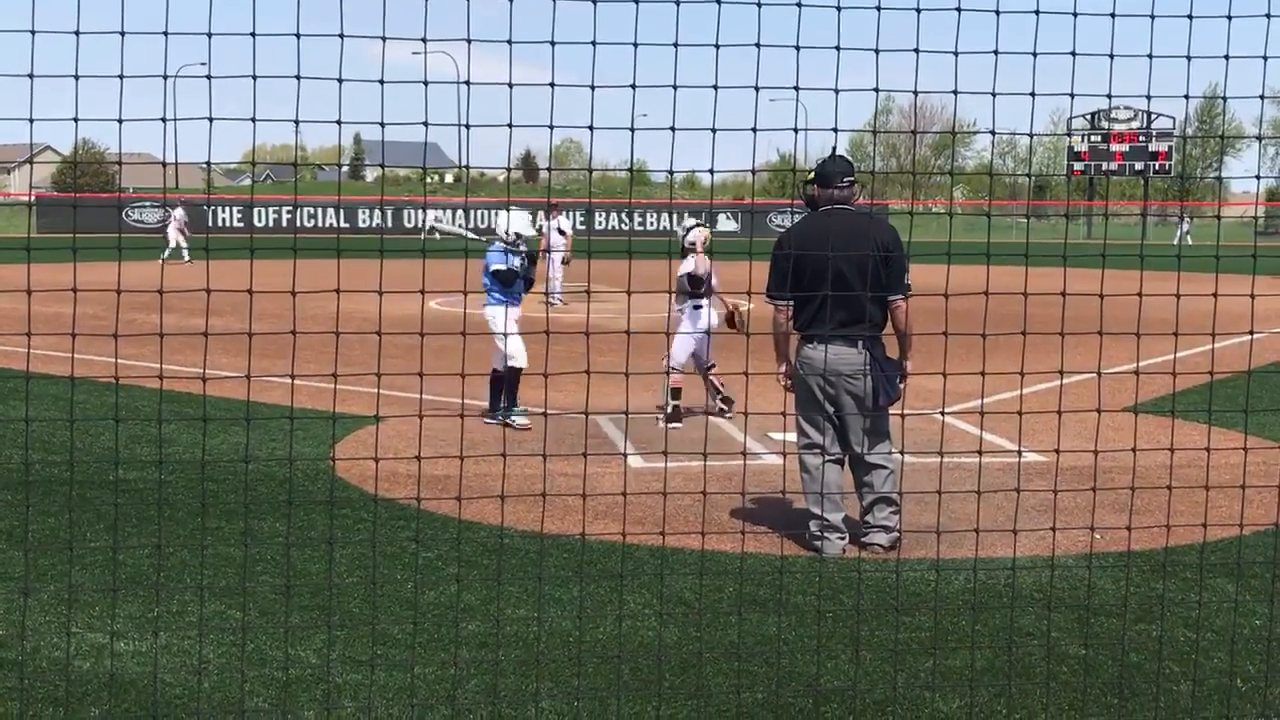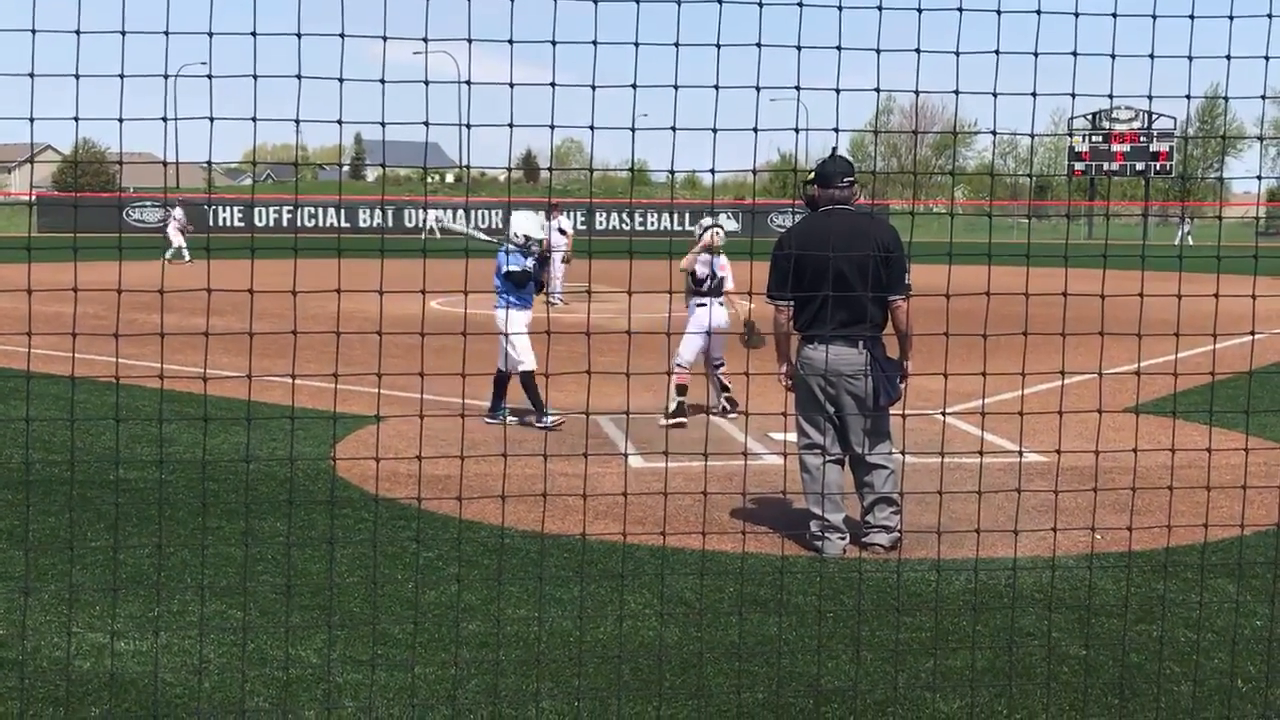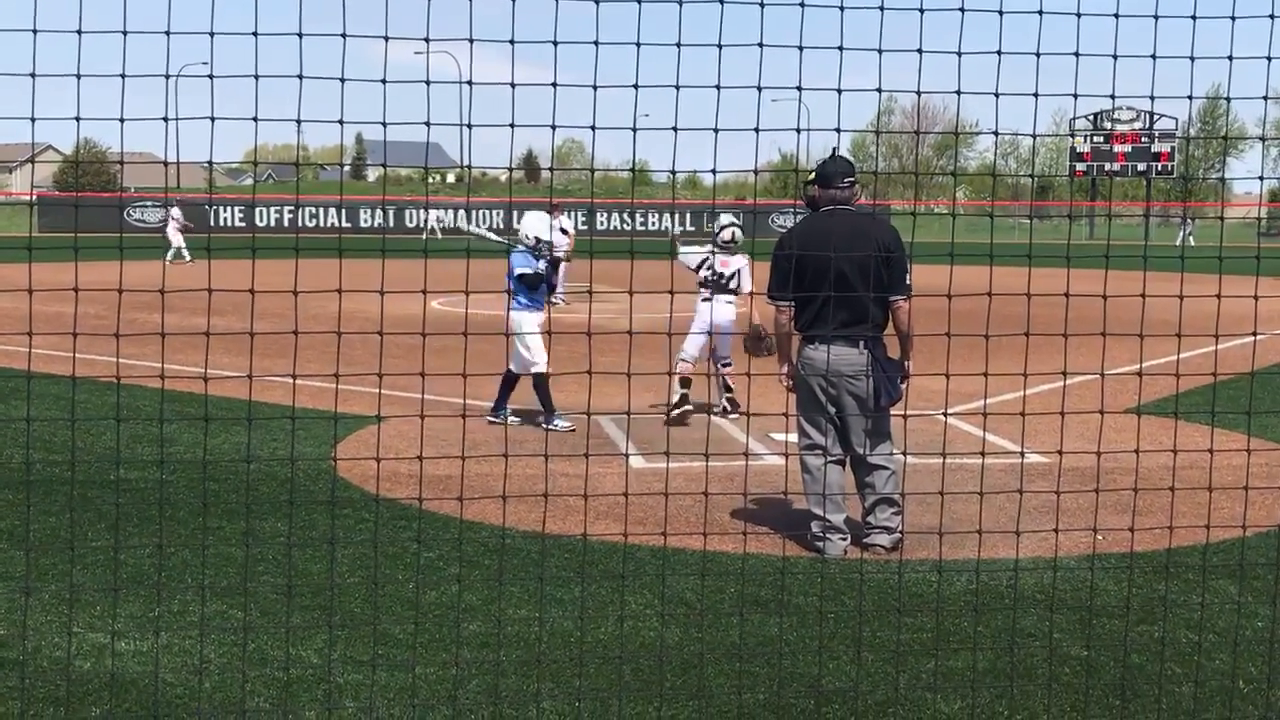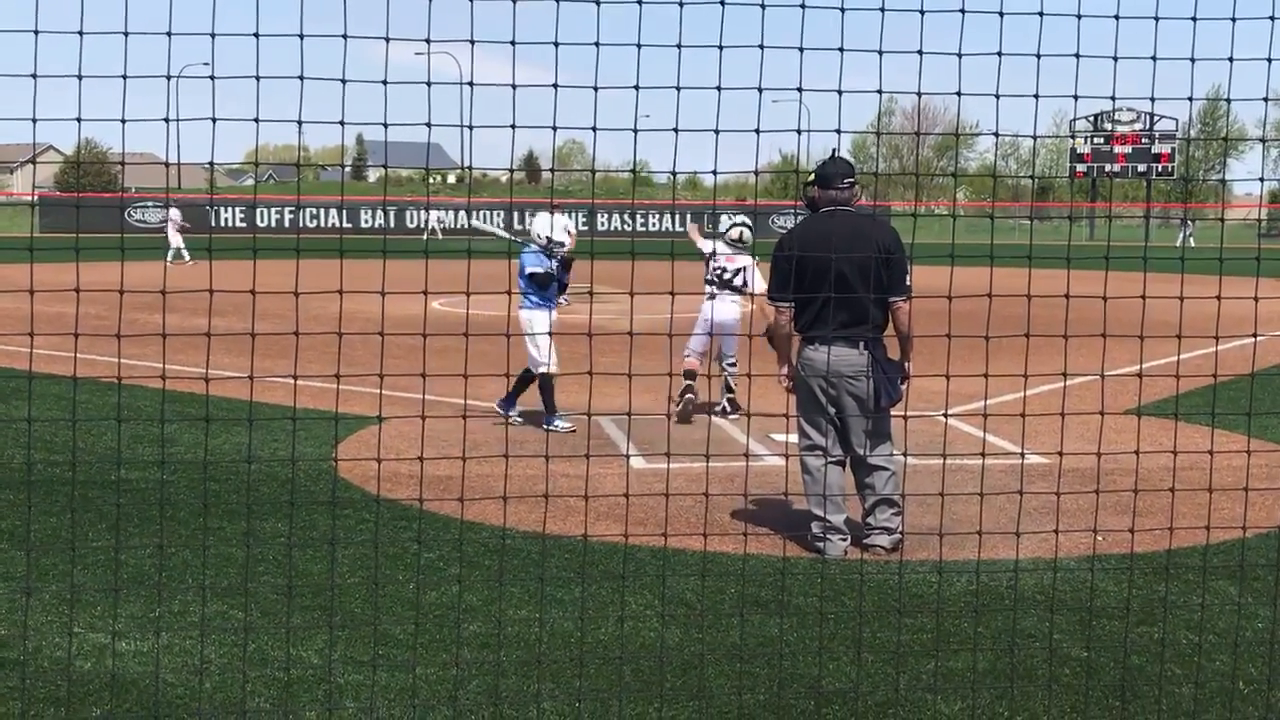
dt=0.1s
person 1, frame 1
left shoulder: (793, 237)
right shoulder: (882, 232)
left elbow: (782, 310)
right elbow: (898, 303)
left wrist: (782, 361)
right wrist: (905, 355)
left hip: (812, 355)
right hip: (864, 354)
left knee: (818, 448)
right knee: (874, 446)
left ankle: (828, 534)
right ankle: (881, 529)
person 1, frame 2
left shoulder: (793, 238)
right shoulder: (882, 232)
left elbow: (783, 311)
right elbow: (898, 304)
left wrist: (784, 361)
right wrist: (905, 356)
left hip: (813, 355)
right hip: (865, 354)
left knee: (819, 449)
right knee: (874, 446)
left ankle: (829, 534)
right ankle: (881, 530)
person 1, frame 3
left shoulder: (794, 238)
right shoulder: (882, 232)
left elbow: (783, 311)
right elbow: (899, 304)
left wrist: (785, 362)
right wrist: (906, 356)
left hip: (814, 355)
right hip: (866, 355)
left knee: (819, 449)
right knee: (875, 447)
left ankle: (830, 536)
right ankle: (882, 530)
person 1, frame 4
left shoulder: (794, 239)
right shoulder: (882, 233)
left elbow: (783, 312)
right elbow: (899, 305)
left wrist: (785, 363)
right wrist: (906, 357)
left hip: (814, 356)
right hip: (866, 356)
left knee: (820, 450)
right knee: (875, 448)
left ankle: (830, 536)
right ankle: (883, 531)
person 2, frame 1
left shoulder: (514, 254)
right shoulder: (495, 252)
left elbow: (526, 287)
right elbow: (506, 279)
left wrist: (531, 265)
right wrist: (519, 259)
left hip: (510, 311)
right hip: (498, 311)
left knee: (501, 362)
right knee: (517, 358)
left ankle: (494, 411)
right ankle: (510, 410)
person 2, frame 2
left shoulder: (526, 256)
right shoulder: (507, 254)
left elbow: (536, 288)
right elbow: (519, 281)
left wrist: (542, 267)
right wrist: (531, 260)
left hip: (521, 313)
right hip: (510, 313)
left knee: (507, 364)
right knee: (526, 363)
left ankle: (495, 410)
right ankle: (540, 414)
person 2, frame 3
left shoulder: (537, 258)
right shoulder: (519, 256)
left elbow: (549, 289)
right elbow: (533, 284)
left wrist: (553, 269)
right wrist: (544, 262)
left hip: (534, 315)
right hip: (523, 316)
left knee: (518, 365)
right knee: (539, 365)
left ankle: (498, 410)
right ankle: (550, 417)
person 2, frame 4
left shoulder: (548, 256)
right shoulder: (530, 255)
left elbow: (558, 290)
right elbow: (542, 283)
right wrist: (554, 263)
left hip: (546, 314)
right hip: (535, 315)
left knee: (536, 365)
right knee: (546, 365)
left ankle: (507, 403)
right ankle: (551, 417)
person 3, frame 1
left shoulder: (692, 260)
right shoulder: (708, 259)
left elbow: (701, 272)
right elbow: (714, 287)
left wrist: (699, 249)
right wrist: (728, 307)
left hip: (693, 319)
right hip: (710, 317)
left knee: (674, 365)
right knee: (705, 363)
left ankle: (673, 413)
right ankle: (723, 403)
person 3, frame 2
left shoulder: (701, 258)
right shoulder: (723, 260)
left elbow: (683, 267)
right elbow: (729, 291)
left wrist: (699, 247)
left hip: (701, 316)
right hip: (721, 316)
left knee: (682, 363)
right knee: (716, 361)
left ankle: (678, 410)
right ankle: (727, 403)
person 3, frame 3
left shoulder: (707, 253)
right shoulder: (742, 260)
left elbow: (680, 253)
right elbow: (747, 294)
left wrist: (676, 240)
right wrist: (756, 321)
left hip: (705, 311)
right hip: (728, 313)
left knee: (686, 358)
right knee: (723, 358)
left ankle: (682, 401)
right ankle: (728, 403)
person 3, frame 4
left shoulder: (715, 247)
right shoulder: (749, 261)
left elbow: (695, 237)
right elbow: (757, 296)
left wrist: (693, 230)
right wrist: (771, 320)
left hip: (710, 309)
right hip: (733, 312)
left knee: (693, 352)
right knee: (729, 358)
left ankle: (689, 391)
right ankle: (729, 404)
